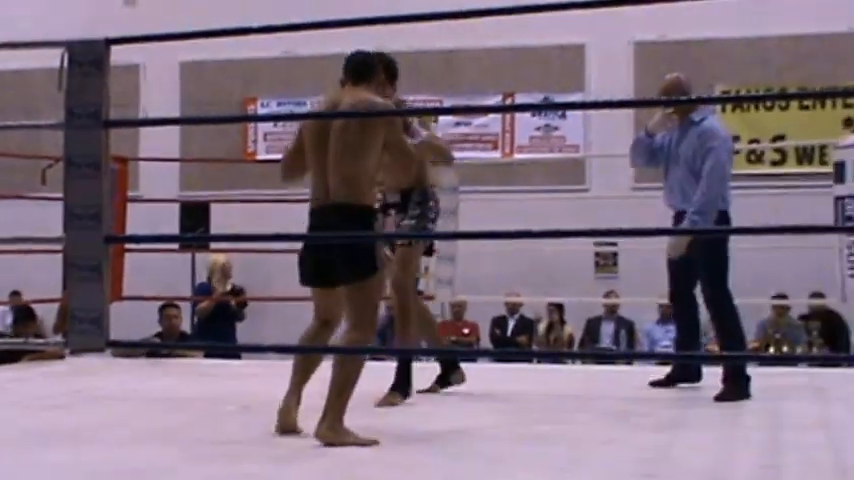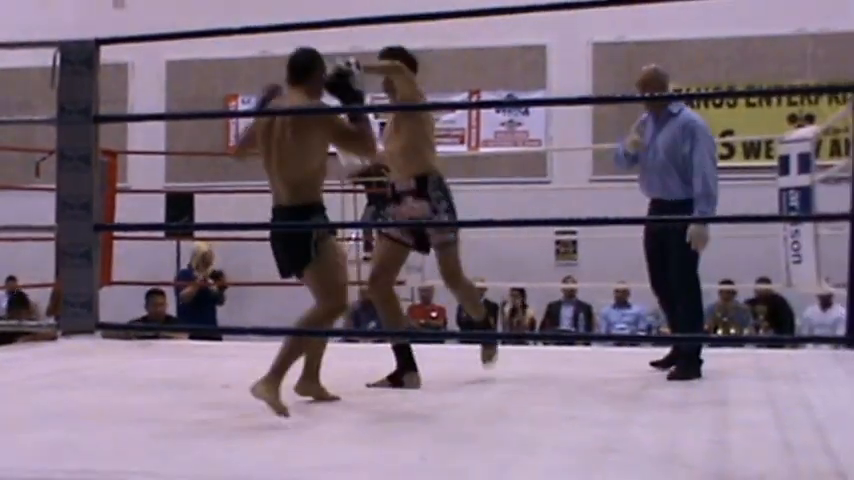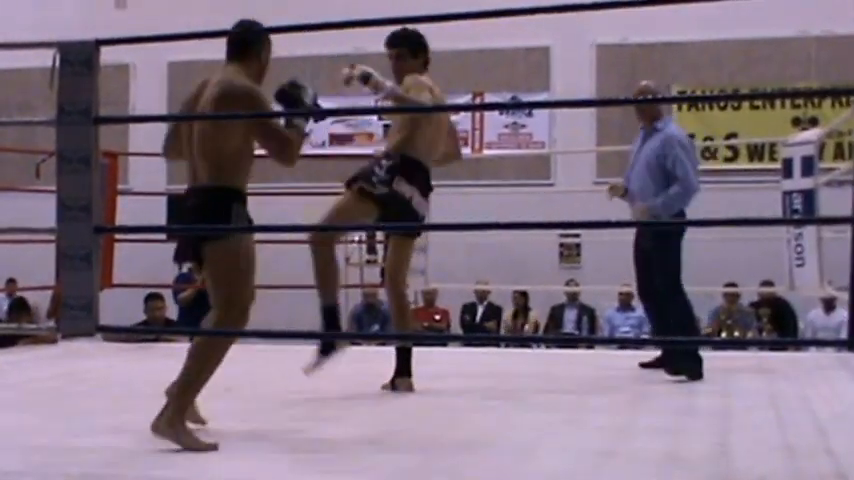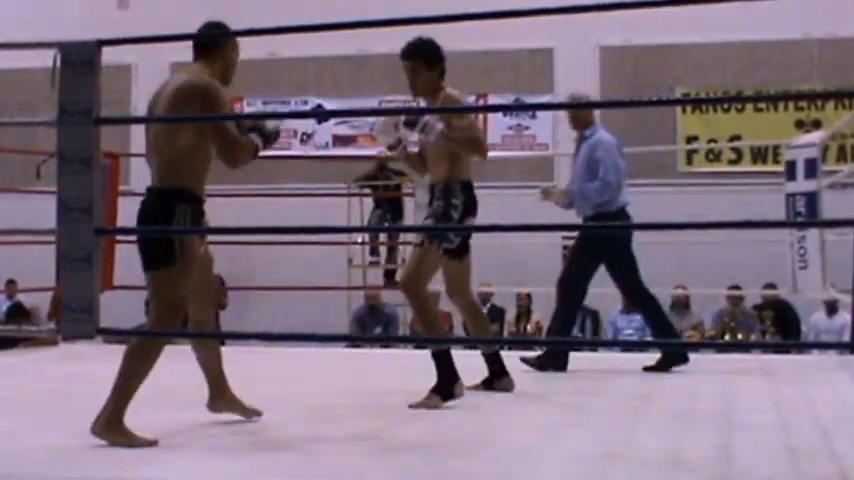
dt=0.5s
person 1, frame 1
left shoulder: (315, 112)
right shoulder: (380, 109)
left elbow: (288, 171)
right elbow: (408, 169)
right wrist: (398, 140)
left hip: (319, 224)
right hip: (355, 221)
left knee: (325, 320)
right knee: (362, 327)
left ankle: (290, 402)
right ankle: (331, 422)
person 1, frame 2
left shoulder: (268, 110)
right shoulder: (313, 111)
left elbow: (241, 150)
right elbow: (366, 148)
right wrist: (351, 99)
left hip: (285, 218)
right hip: (305, 221)
left knee: (329, 297)
right knee: (332, 305)
left ankle: (309, 379)
right ankle: (272, 379)
person 1, frame 3
left shoulder: (204, 88)
right shoulder: (244, 91)
left elbow: (171, 148)
right elbow: (286, 154)
right wrist: (299, 112)
left hip: (201, 205)
right hip: (222, 207)
left knee: (228, 304)
right knee: (232, 313)
left ankle: (184, 388)
right ankle: (173, 414)
person 1, frame 4
left shoulder: (169, 88)
right shoulder: (206, 89)
right elbow: (233, 157)
left wrist: (234, 133)
right wrist: (258, 136)
left hip: (179, 211)
right hip: (171, 211)
left knee: (203, 303)
right knee: (167, 319)
left ankle: (221, 393)
right ankle: (110, 419)
person 2, frame 1
left shoulder: (405, 118)
left elbow: (446, 157)
left wrist: (417, 133)
left hip: (417, 204)
right hip: (395, 206)
left knee: (402, 285)
right knee: (404, 293)
left ankle: (402, 383)
right ankle: (450, 367)
person 2, frame 2
left shoulder: (409, 97)
right shoulder: (393, 116)
left elbow: (400, 68)
left hip: (429, 196)
right hip: (399, 200)
left knee: (452, 279)
right knee: (377, 283)
right ankle: (406, 367)
person 2, frame 3
left shoulder: (414, 82)
right shoulder: (438, 104)
left elbow: (420, 109)
right elbow: (454, 153)
left wrist: (383, 86)
left hip: (392, 171)
right hip: (418, 188)
left knee: (321, 237)
right knee: (395, 281)
left ankle: (331, 332)
right ankle: (403, 373)
person 2, frame 4
left shoulder: (452, 105)
right shoulder: (436, 110)
left elbow: (477, 146)
right elbow: (425, 166)
left wrist: (431, 129)
right wrist: (401, 144)
left hip: (453, 201)
right hip: (445, 201)
left knee: (412, 283)
right knee: (457, 295)
left ankle: (446, 378)
right ankle: (498, 372)
person 3, frame 1
left shoulder: (712, 132)
right shoulder: (672, 131)
left elbow: (713, 186)
right elbow: (640, 159)
left wrist: (690, 227)
right wrist: (651, 130)
left hip: (707, 225)
right hip: (682, 222)
left knee: (717, 298)
right knee: (680, 297)
left ankle: (736, 378)
right ankle: (686, 366)
person 3, frame 2
left shoulder: (690, 124)
right shoulder: (646, 123)
left elbow: (704, 174)
right elbow: (622, 162)
left wrist: (701, 219)
right wrist: (628, 148)
left hip: (683, 210)
right hip: (657, 209)
left knee: (684, 284)
right knee: (661, 282)
left ankle: (690, 359)
right ankle: (682, 347)
person 3, frame 3
left shoulder: (673, 137)
right shoulder: (642, 138)
left elbow: (687, 184)
left wrist: (653, 208)
right wrist: (623, 190)
left hip: (665, 223)
right hip: (646, 224)
left knee: (668, 289)
right knee: (648, 291)
left ankle: (689, 358)
right ankle: (671, 352)
person 3, frame 4
left shoulder: (603, 143)
right shoulder: (584, 144)
left elbow: (608, 186)
right elbow: (583, 191)
left wrist: (568, 194)
right wrist: (561, 196)
left hip: (607, 223)
right hip: (601, 224)
left knee: (570, 285)
right knee: (632, 289)
left ankle: (557, 354)
right ankle: (671, 348)
